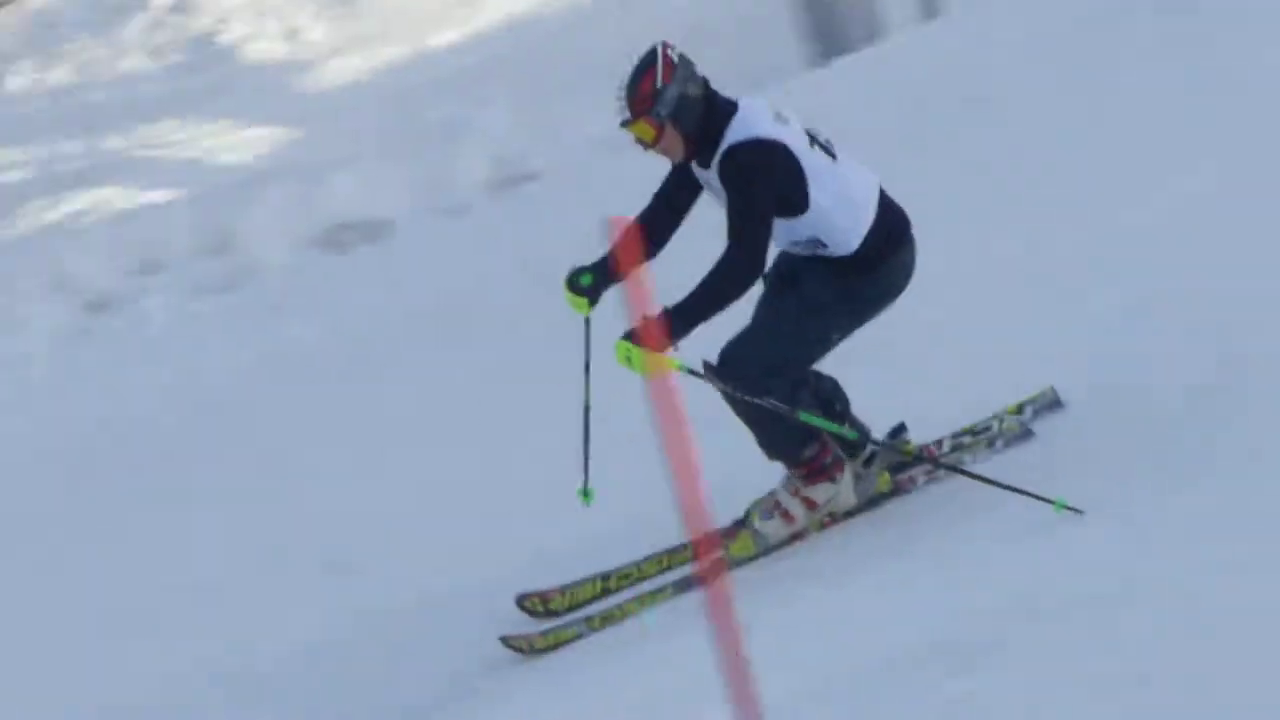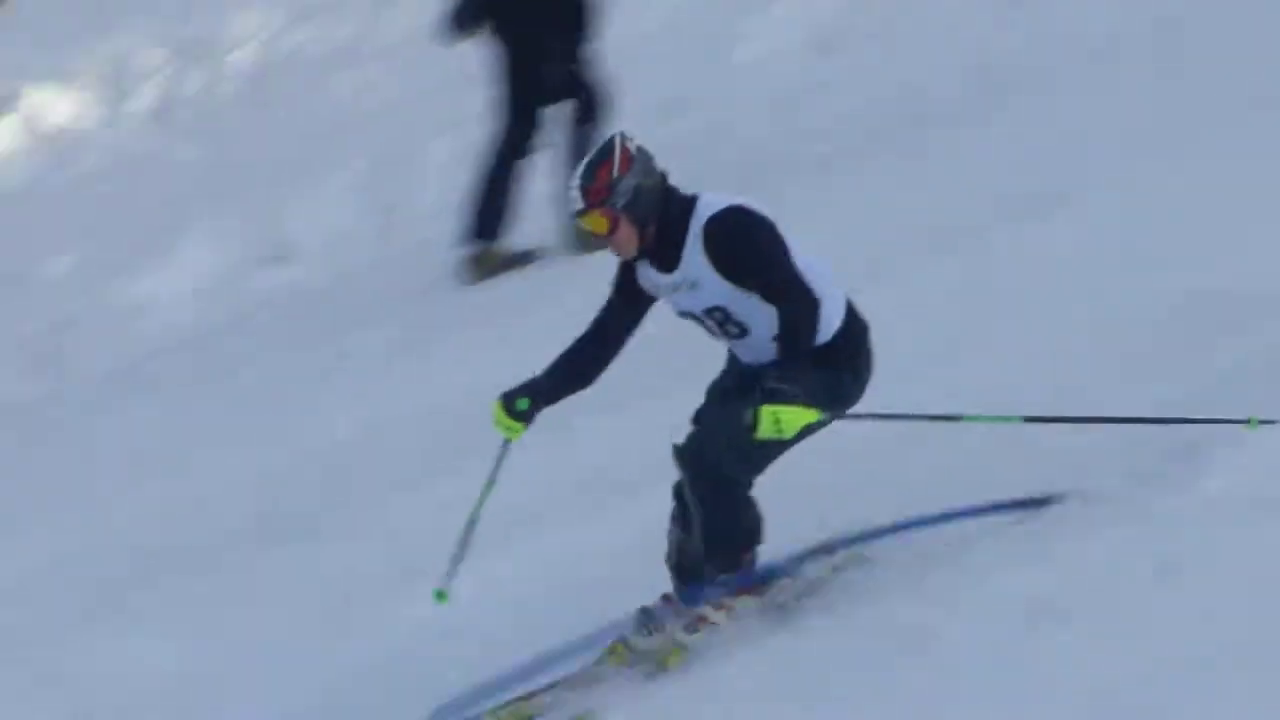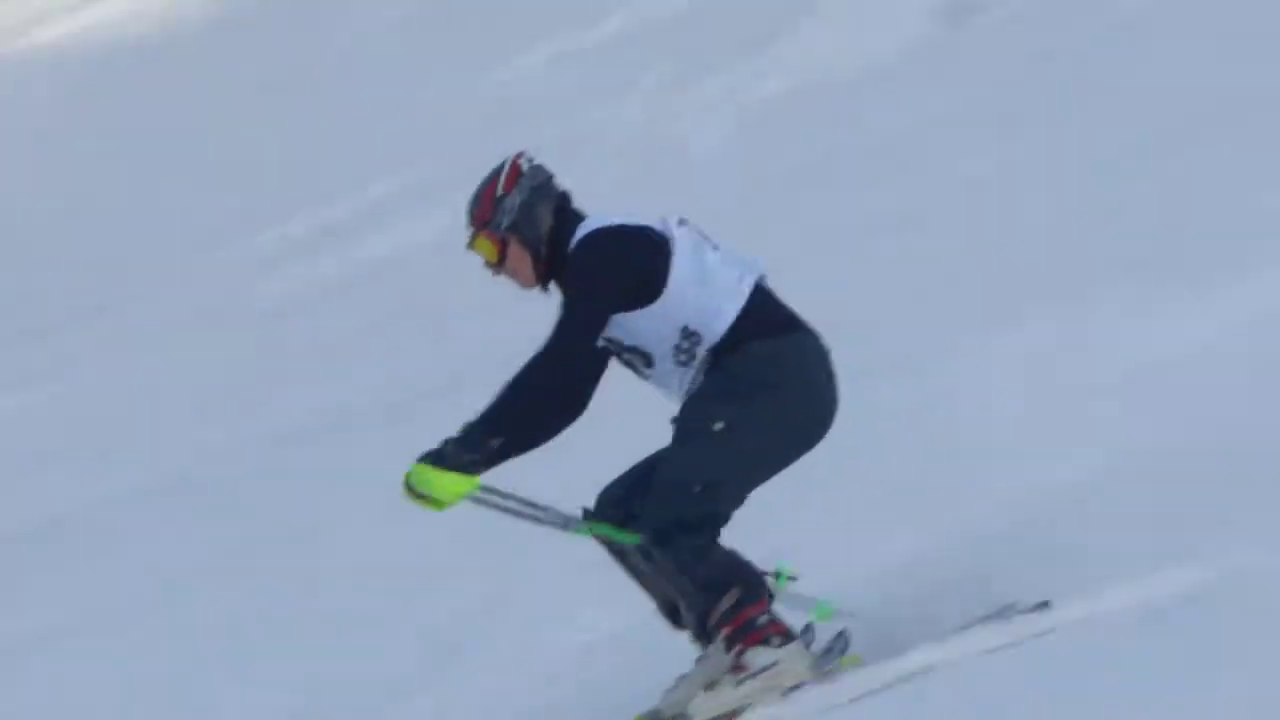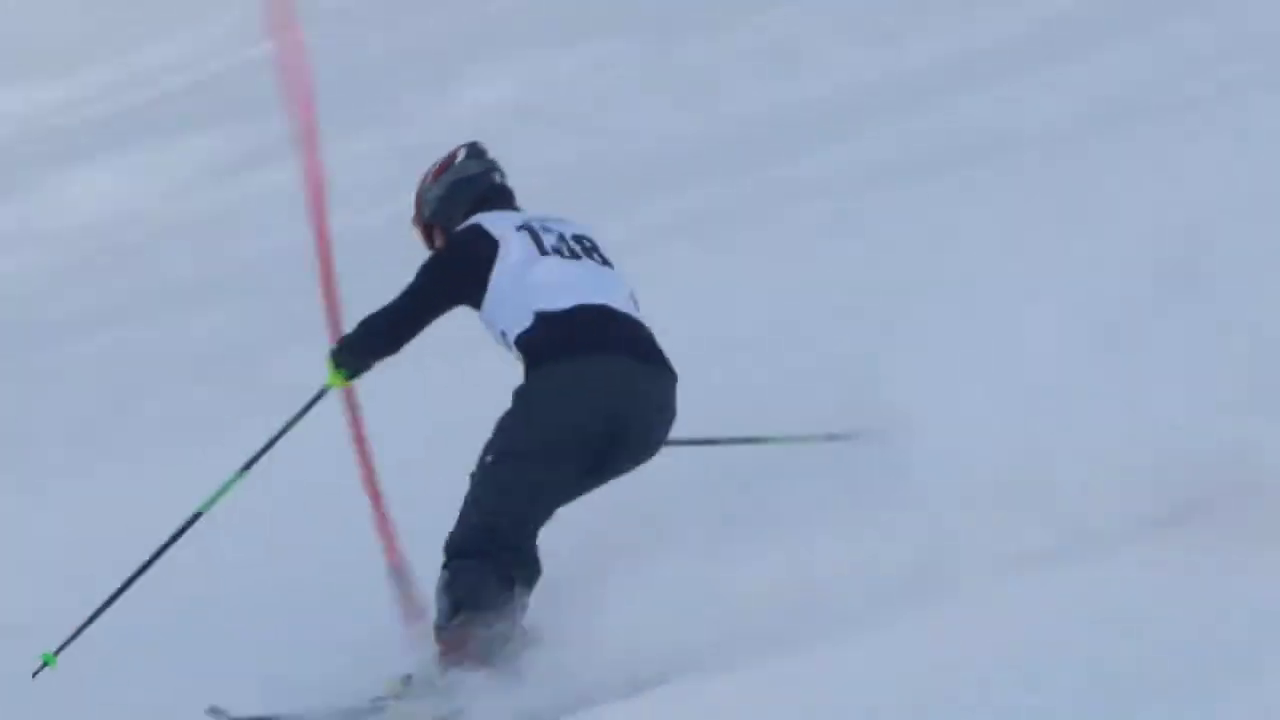
dt=0.5s
person 1, frame 1
left shoulder: (749, 156)
right shoulder: (710, 137)
left elbow: (744, 265)
right elbow: (660, 217)
left wrist: (666, 327)
right wrist: (601, 274)
left hip: (869, 266)
right hip: (817, 253)
left knee: (744, 369)
right knee: (764, 362)
left ankle: (818, 477)
right ankle: (851, 458)
person 1, frame 2
left shoulder: (727, 228)
right shoulder: (646, 262)
left elbow: (801, 306)
right elbow: (603, 339)
left wrist: (788, 391)
right wrist: (536, 395)
left hip: (828, 363)
right hip: (759, 363)
left knee: (712, 457)
right knee: (704, 467)
right ankle: (692, 593)
person 1, frame 3
left shoulder: (601, 253)
right shoulder: (626, 264)
left elbow: (558, 368)
right elbow: (563, 401)
left wrist: (462, 451)
right wrist: (471, 454)
left hip: (770, 375)
left knee: (658, 529)
right knee: (622, 518)
left ankle: (767, 649)
right ankle: (746, 654)
person 1, frame 4
left shoulder: (470, 241)
right shoulder: (571, 235)
left elbow: (392, 324)
left wrist: (347, 356)
left hip: (574, 383)
right hip: (654, 399)
left knee: (480, 544)
right ankle: (496, 627)
